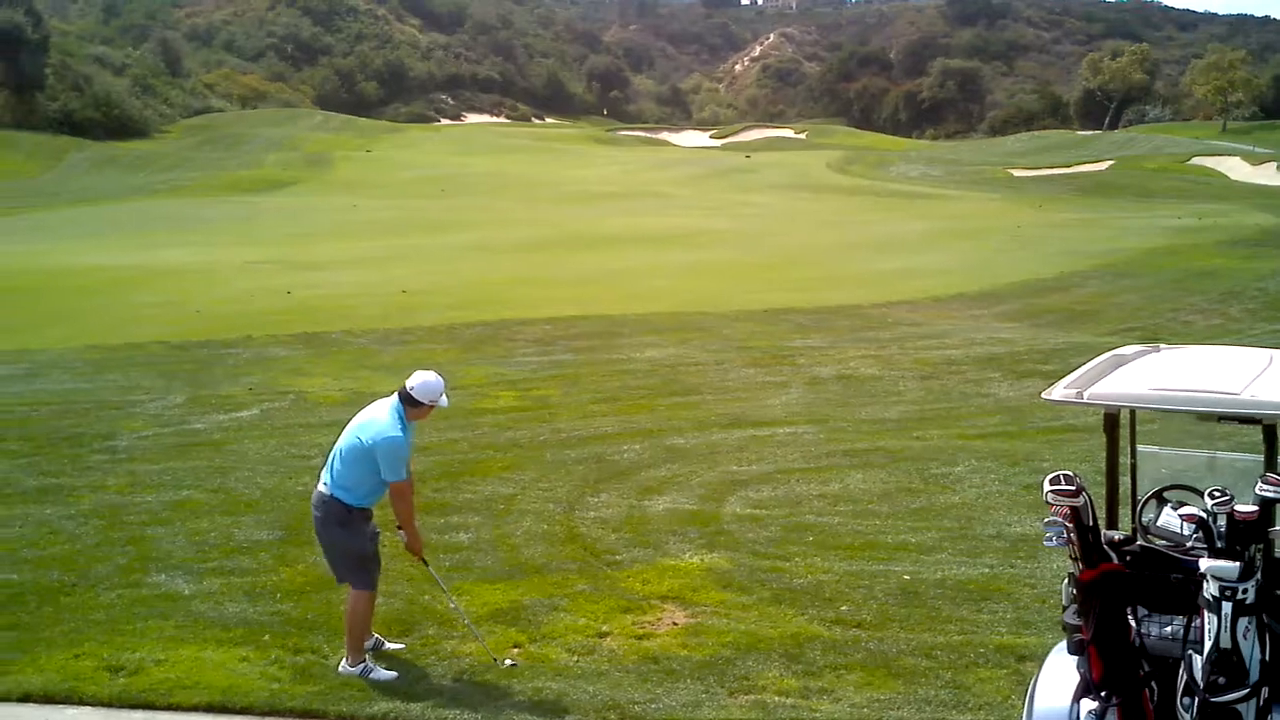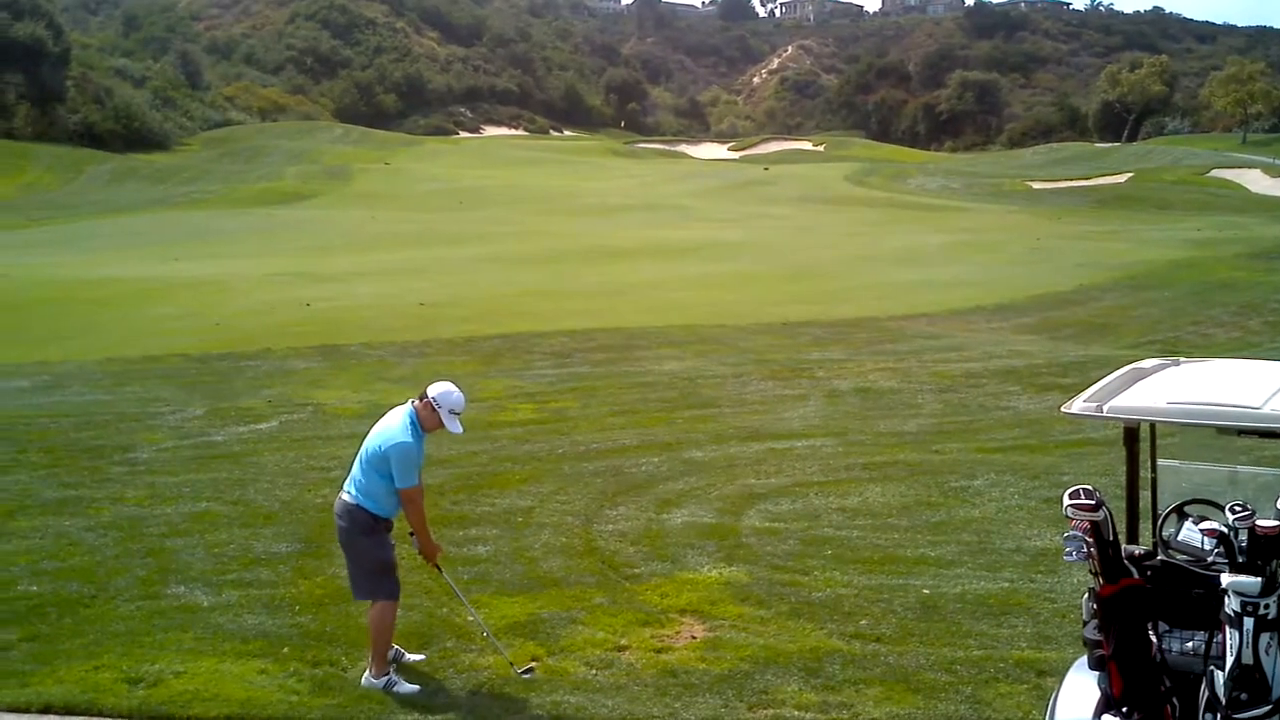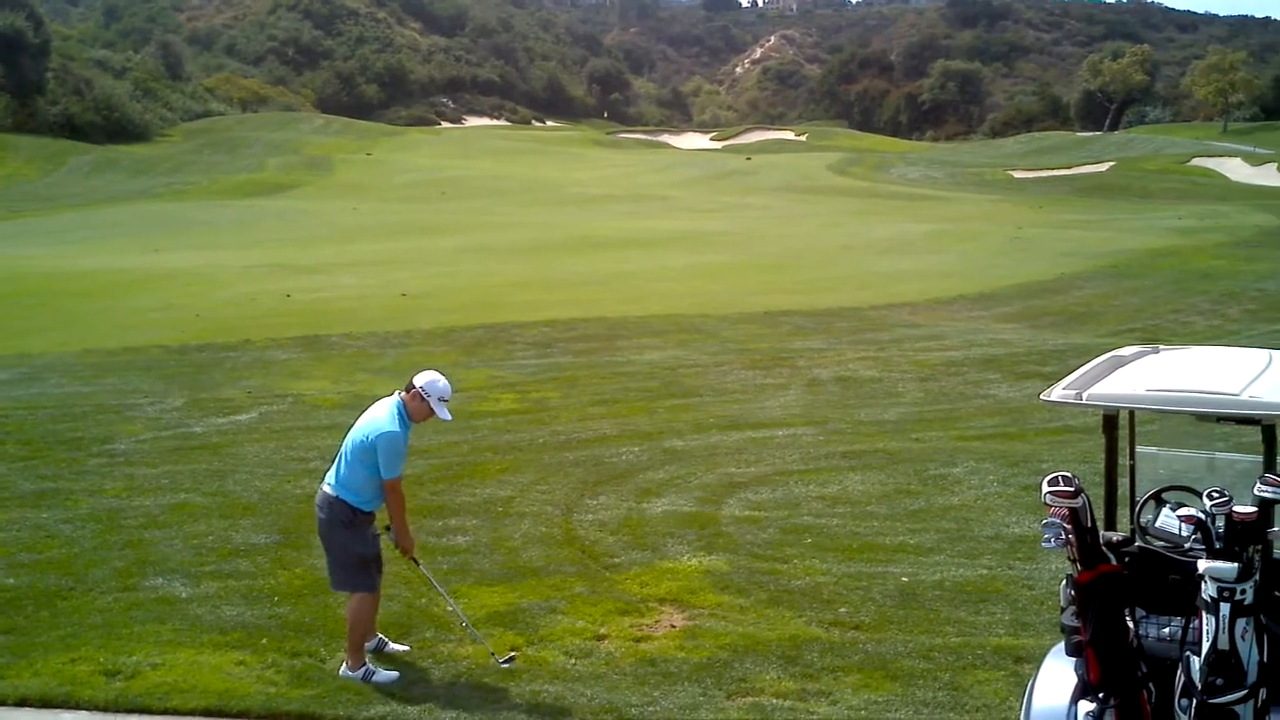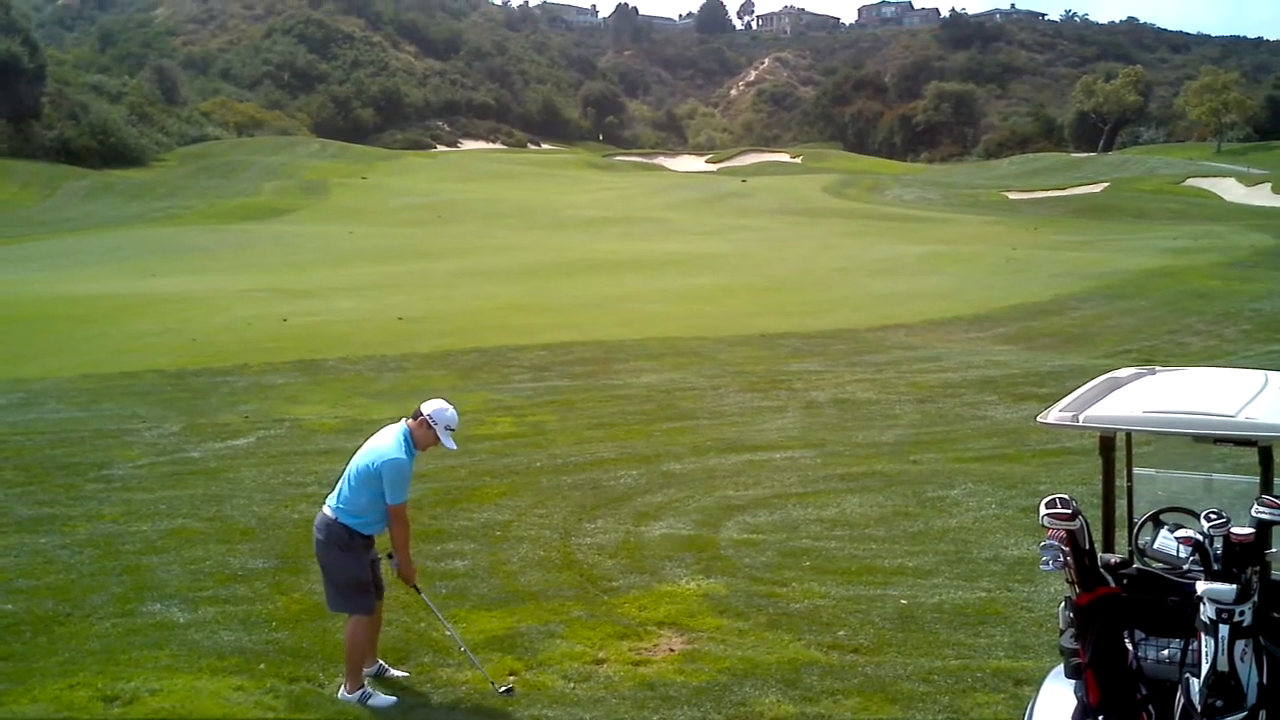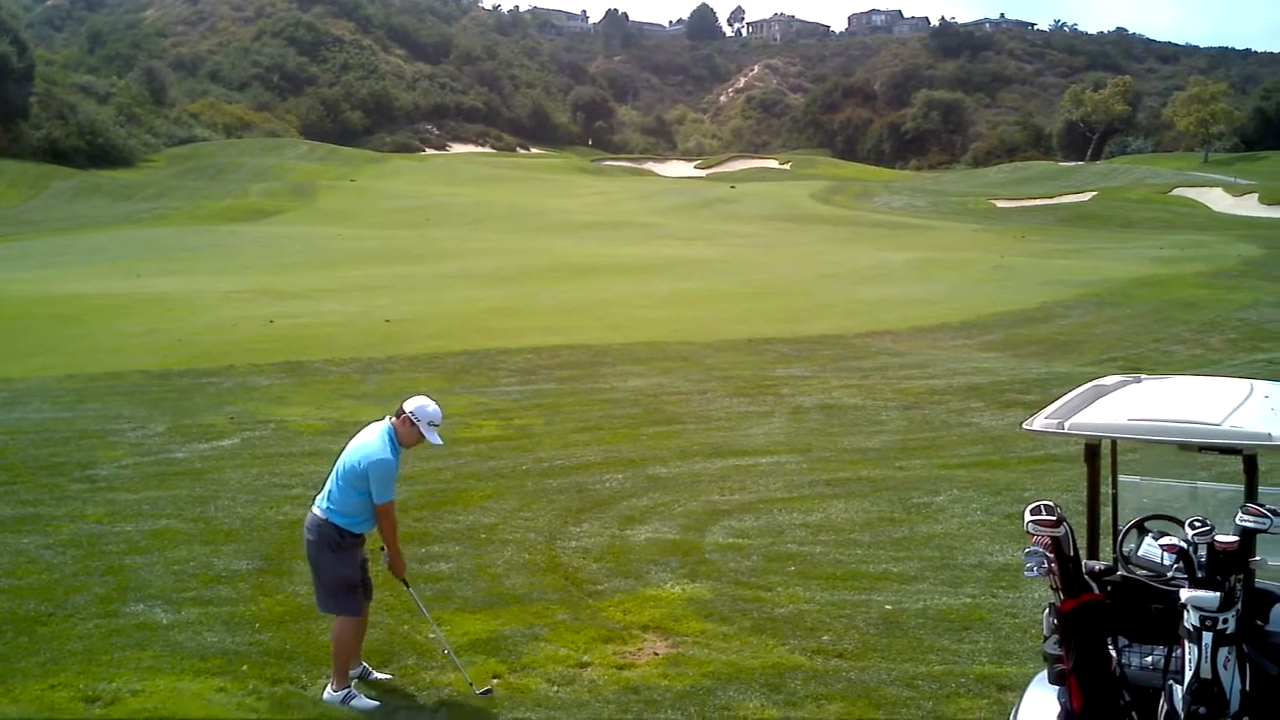
dt=1s
person 1, frame 1
left shoulder: (394, 410)
right shoulder: (390, 436)
left elbow: (405, 475)
right elbow: (399, 492)
left wrist: (411, 525)
right wrist: (412, 536)
left hip: (350, 502)
right hip: (337, 508)
left knee: (366, 574)
right knee: (363, 582)
left ankle: (364, 636)
right ankle: (354, 660)
person 1, frame 2
left shoulder: (407, 417)
right shoulder: (403, 441)
left elbow: (416, 486)
right elbow: (410, 500)
left wrist: (422, 535)
right wrist: (426, 542)
left hip: (368, 513)
right hip: (361, 518)
left knee: (386, 587)
right knee: (385, 594)
left ankle: (384, 649)
right ankle: (378, 671)
person 1, frame 3
left shoulder: (390, 406)
right shoulder: (391, 431)
left elbow: (389, 485)
right elbow: (392, 491)
left wrist: (397, 527)
right wrist: (403, 534)
left hip: (352, 506)
right hip: (342, 511)
left knee: (373, 575)
right knee: (362, 587)
left ankle: (369, 637)
right ankle: (354, 664)
person 1, frame 4
left shoulder: (396, 434)
right shoulder: (397, 458)
left elbow: (393, 513)
right elbow: (398, 518)
left wrist: (399, 554)
right wrist: (405, 562)
left hip: (353, 529)
right hip: (340, 534)
left knee: (374, 599)
right knee: (361, 608)
left ankle: (370, 662)
right ankle: (353, 687)
person 1, frame 5
left shoulder: (379, 430)
right shoulder: (383, 458)
right elbow: (385, 515)
left wrist: (390, 549)
right wrist: (396, 556)
left hip: (341, 528)
right hip: (331, 534)
left knee: (361, 600)
right knee: (349, 610)
left ankle: (354, 665)
right ankle: (338, 686)
